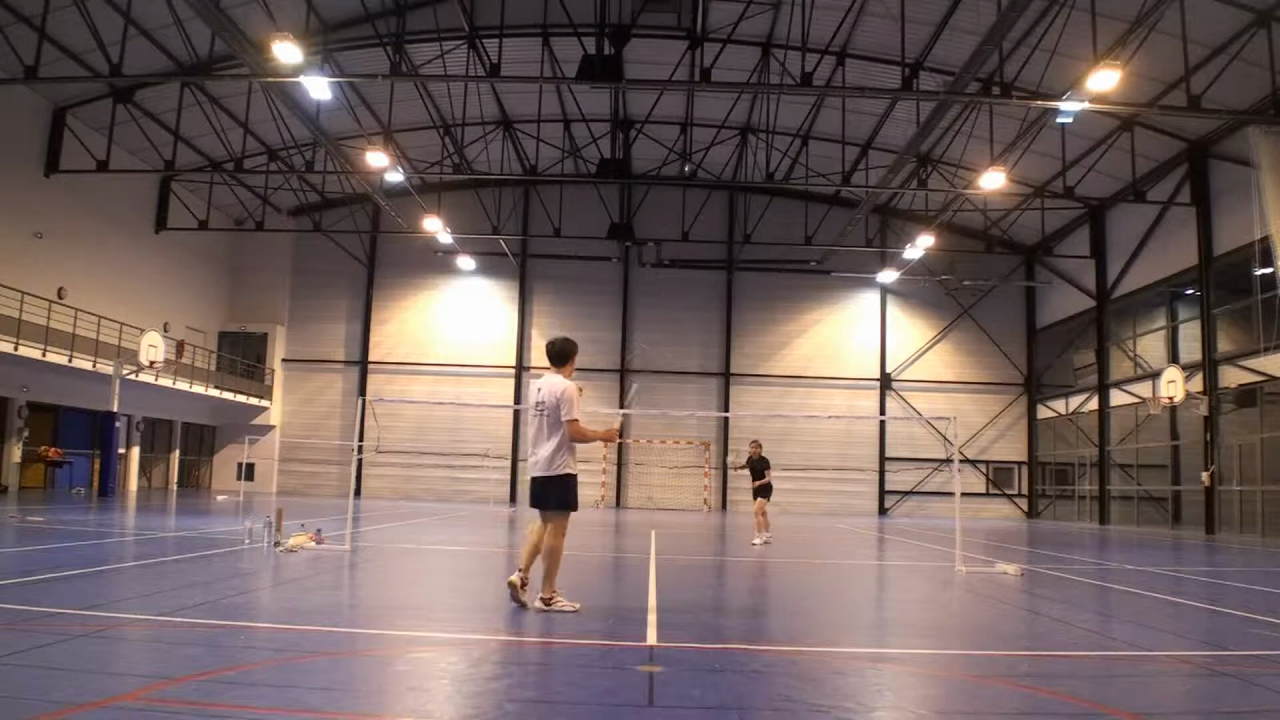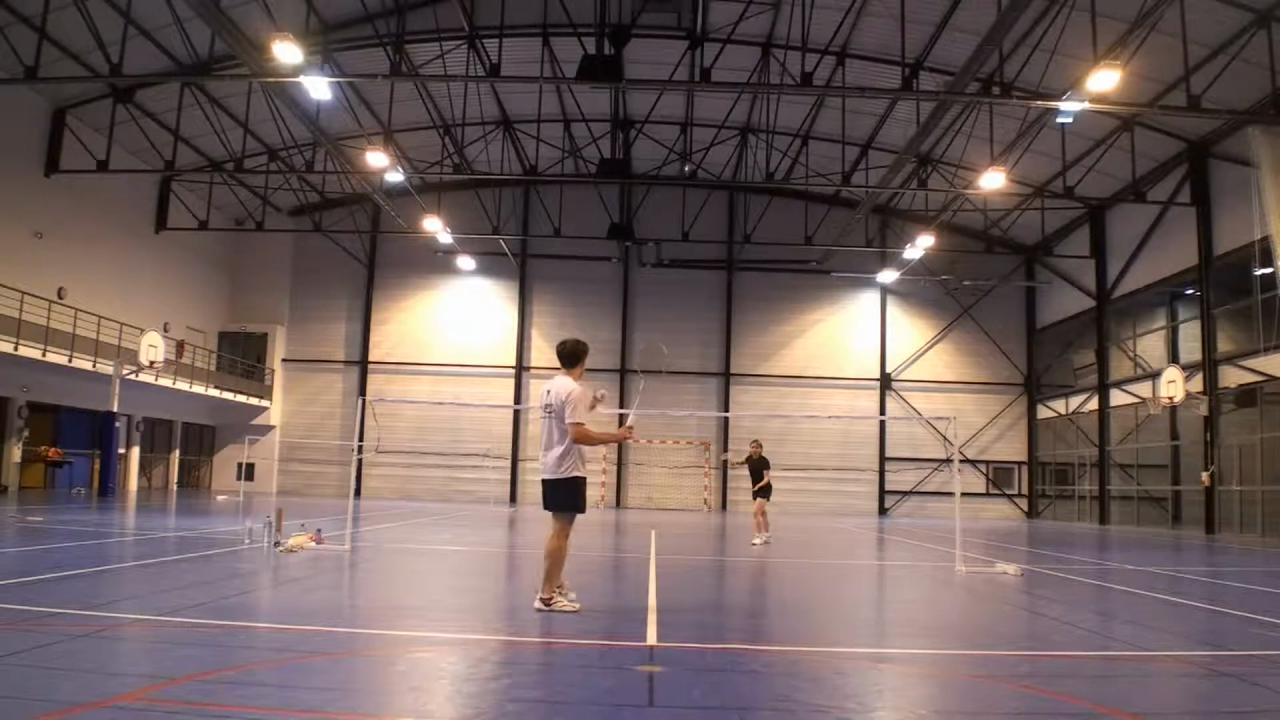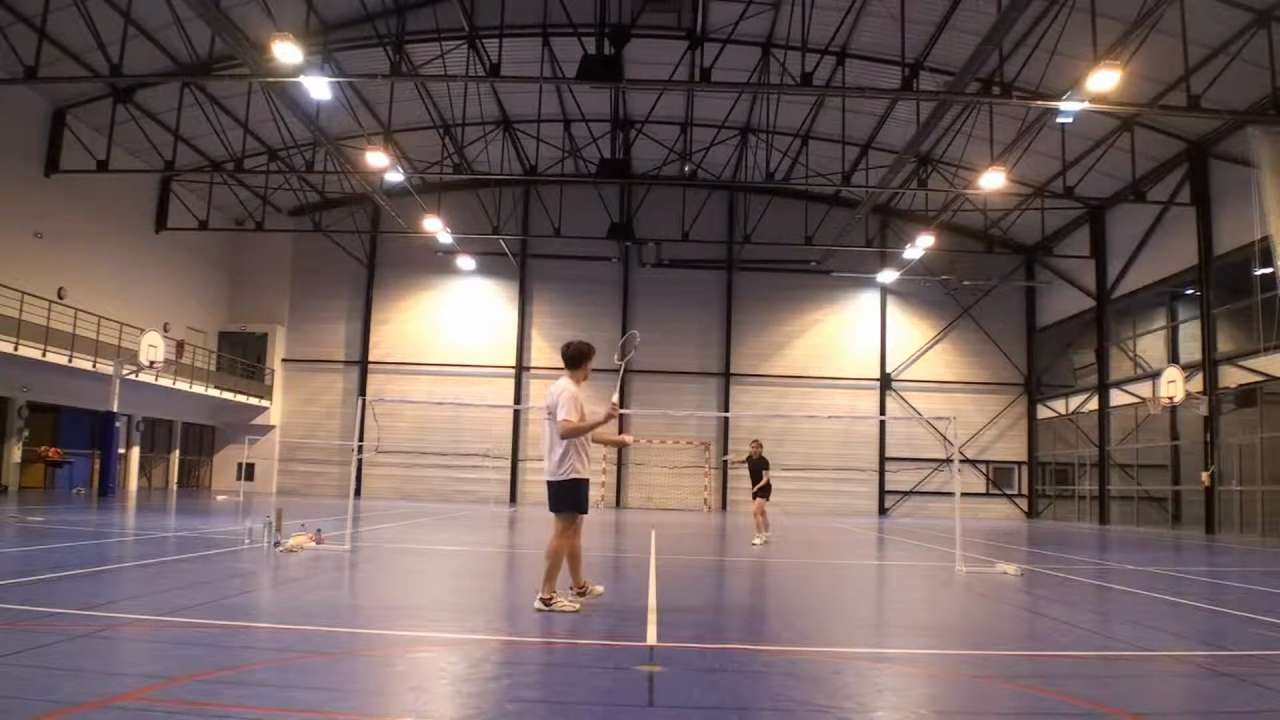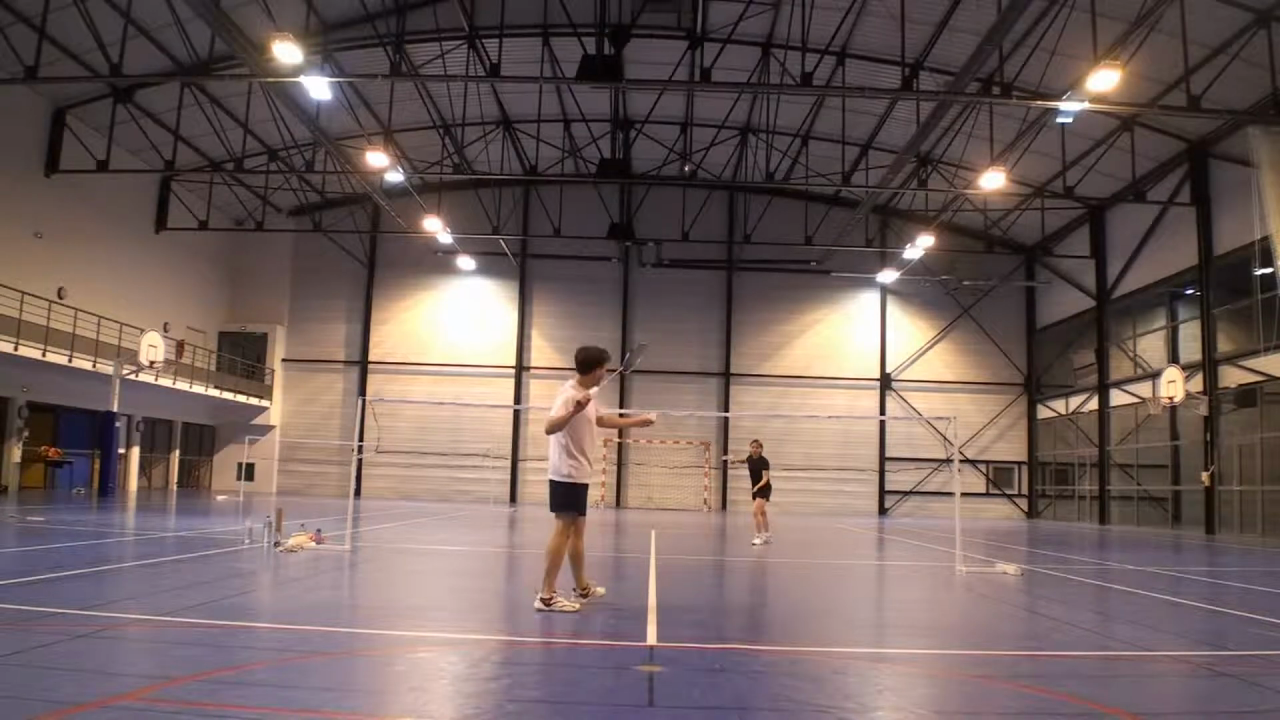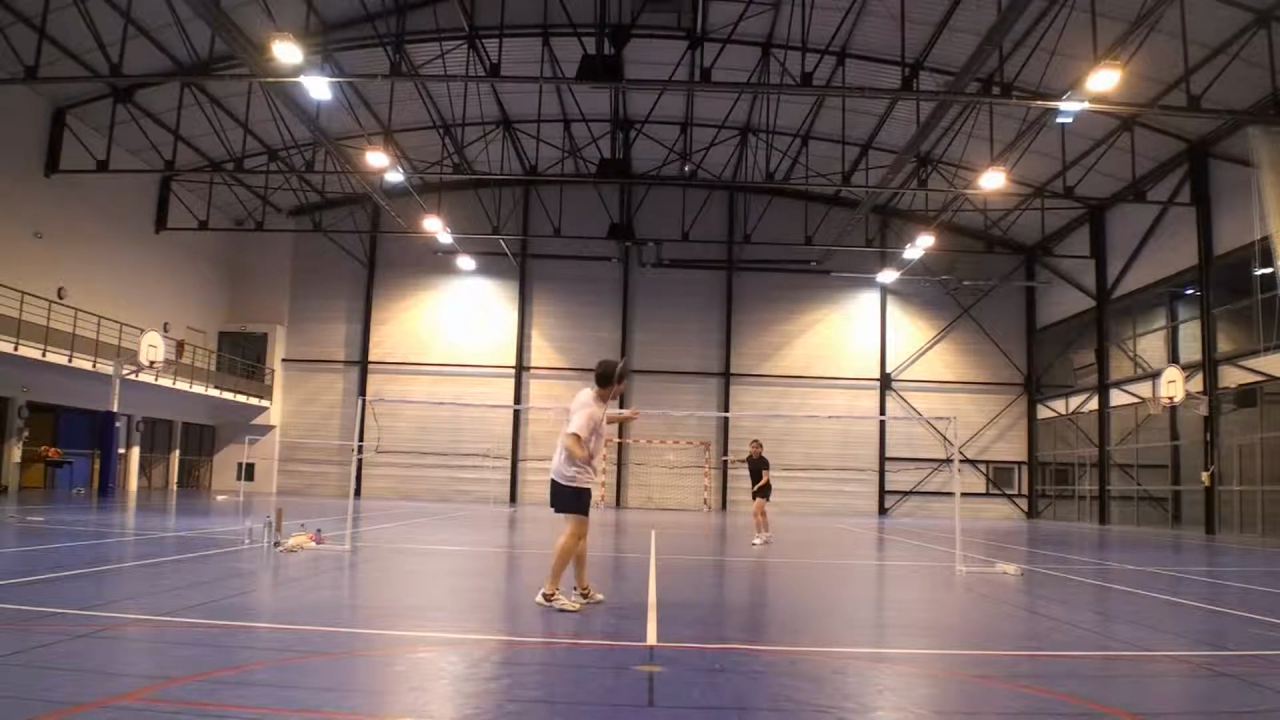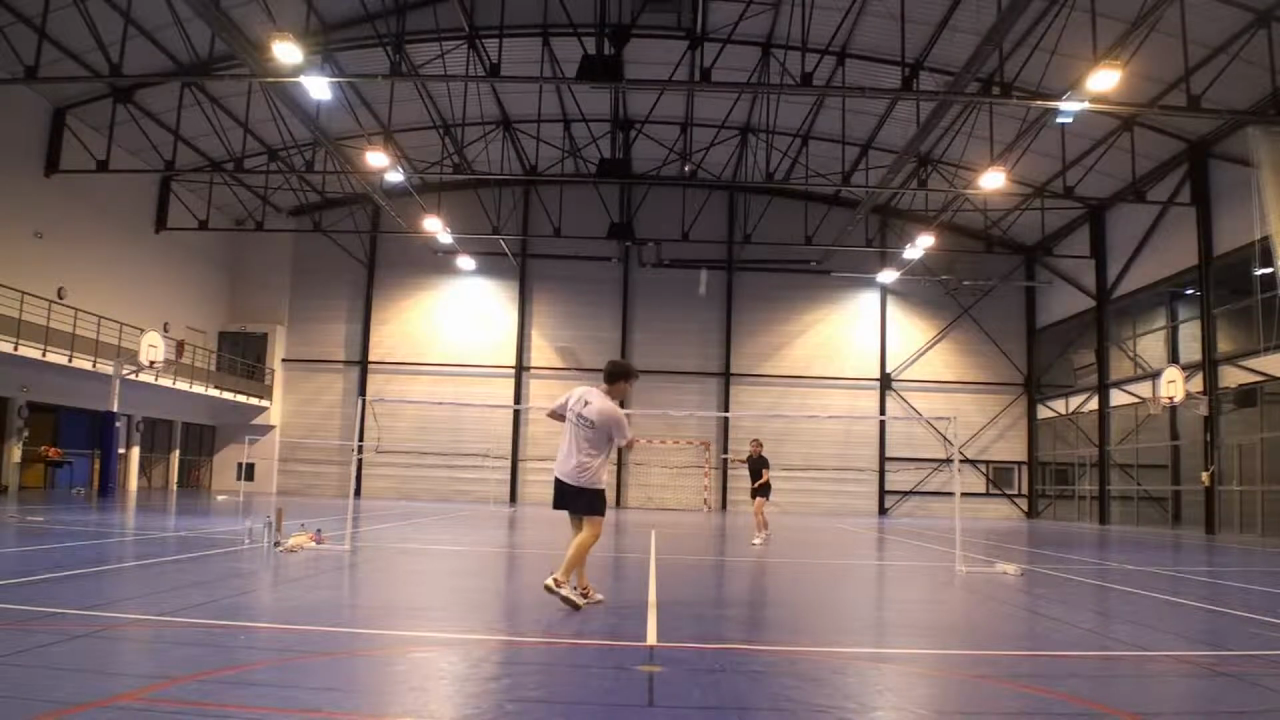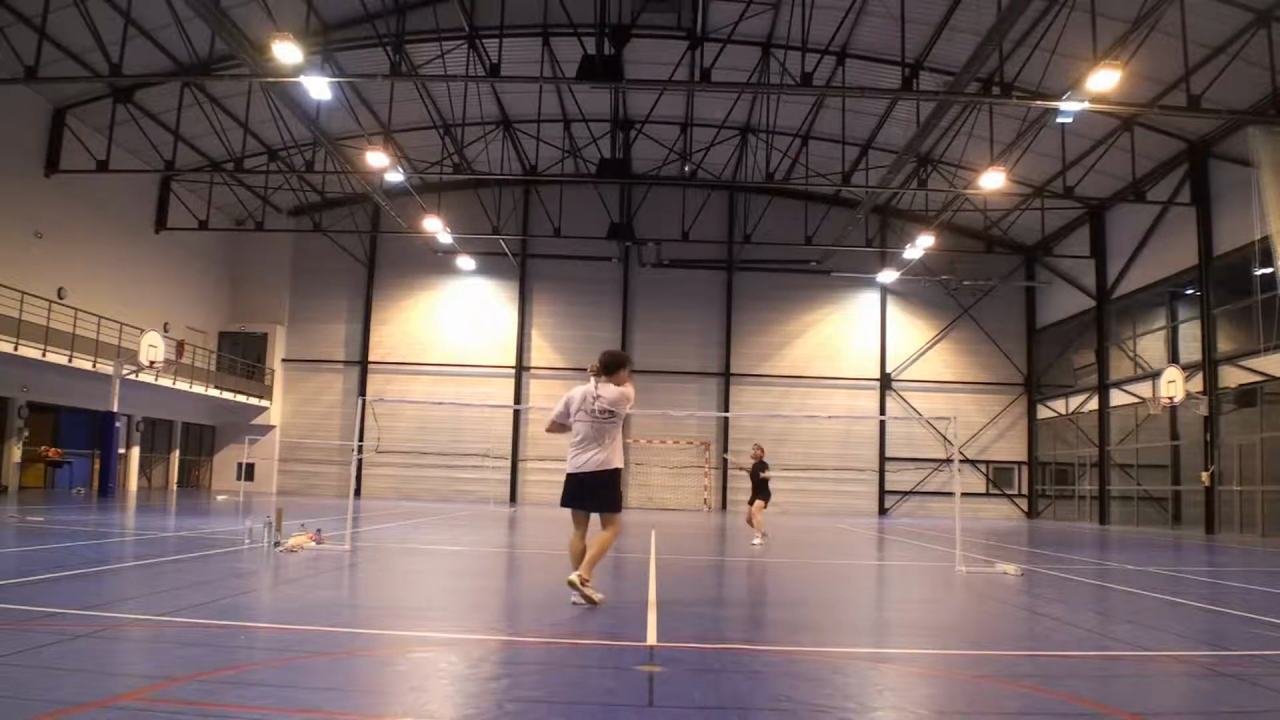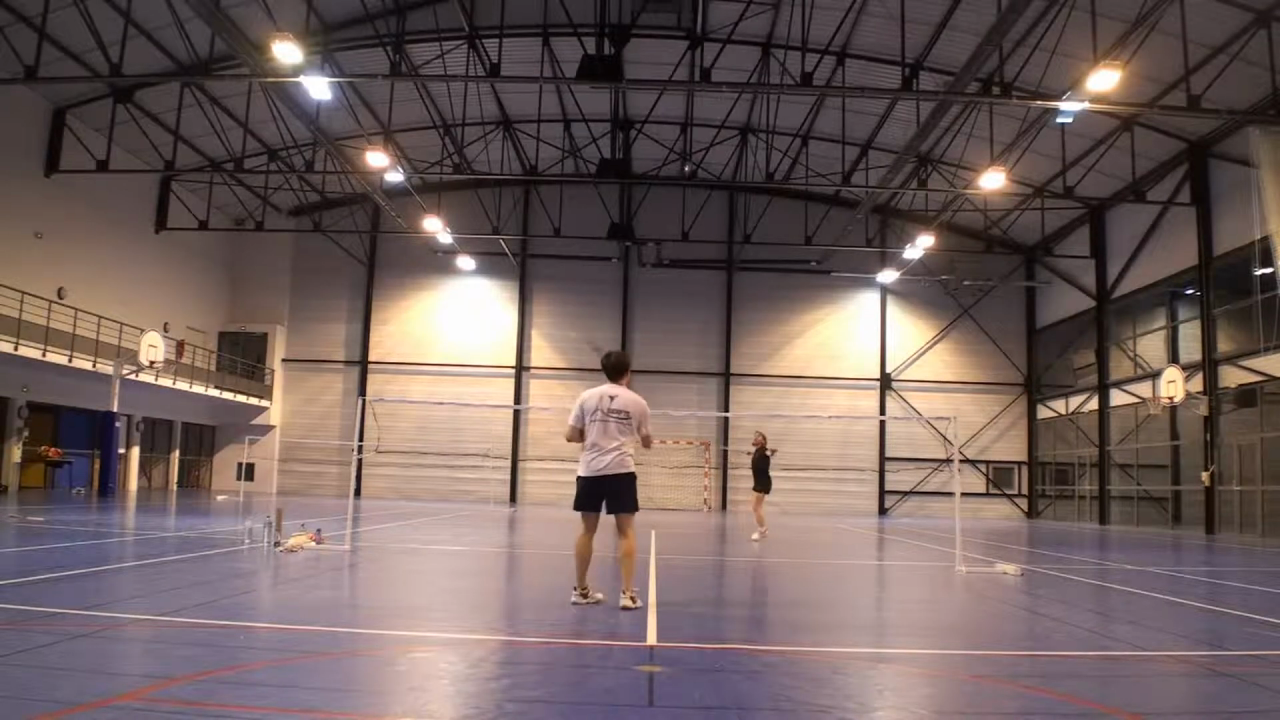
dt=0.3s
person 1, frame 1
left shoulder: (539, 386)
right shoulder: (567, 388)
right elbow: (574, 433)
right wrist: (601, 435)
left hip: (539, 467)
right hip: (559, 469)
left knee: (543, 524)
right knee: (557, 530)
left ankle: (521, 575)
right ankle: (547, 595)
person 1, frame 2
left shoulder: (550, 387)
right shoulder: (574, 390)
right elbow: (578, 435)
left wrist: (588, 405)
right wrist: (614, 436)
left hip: (552, 469)
right hip: (568, 471)
left knee: (561, 529)
right knee: (561, 530)
left ankle: (554, 585)
right ankle: (546, 595)
person 1, frame 3
left shoulder: (562, 388)
right shoulder: (568, 391)
right elbow: (565, 431)
left wrist: (611, 440)
right wrist: (601, 420)
left hip: (564, 472)
right hip: (569, 473)
left knee: (573, 529)
right knee: (563, 531)
left ankle: (579, 587)
right ankle: (546, 595)
person 1, frame 4
left shoulder: (585, 392)
right shoulder: (569, 394)
left elbow: (598, 420)
right elbow: (550, 427)
left wrist: (634, 422)
right wrist: (573, 412)
left hip: (577, 474)
right hip: (567, 474)
left knee: (577, 530)
right knee: (564, 530)
left ankle: (582, 588)
right ankle: (546, 595)
person 1, frame 5
left shoulder: (591, 398)
right shoulder: (590, 410)
right elbow: (570, 441)
left wrist: (621, 416)
right wrist: (581, 455)
left hip: (574, 477)
right hip: (573, 478)
left knee: (580, 531)
right knee: (575, 530)
left ankle: (582, 589)
right ankle: (549, 591)
person 1, frame 6
left shoulder: (578, 393)
right shoulder: (613, 414)
left elbow: (552, 413)
right elbow: (627, 444)
right wrist: (629, 440)
left hip: (564, 474)
right hip: (588, 480)
left knee: (580, 529)
right knee: (590, 531)
left ankle: (582, 588)
right ankle: (560, 578)
person 1, frame 7
left shoulder: (575, 394)
right shoulder: (621, 396)
left elbow: (551, 427)
right wrist: (602, 376)
left hip: (576, 469)
right hip: (605, 471)
left knee: (580, 529)
right knee: (611, 528)
left ankle: (581, 587)
right ankle: (582, 575)
person 1, frame 8
left shoulder: (586, 397)
right shoulder: (638, 403)
left elbow: (571, 436)
right elbow: (647, 443)
left hip: (590, 471)
right hip: (621, 472)
left knee: (587, 530)
right knee: (626, 533)
left ankle: (581, 590)
right ankle: (627, 593)
